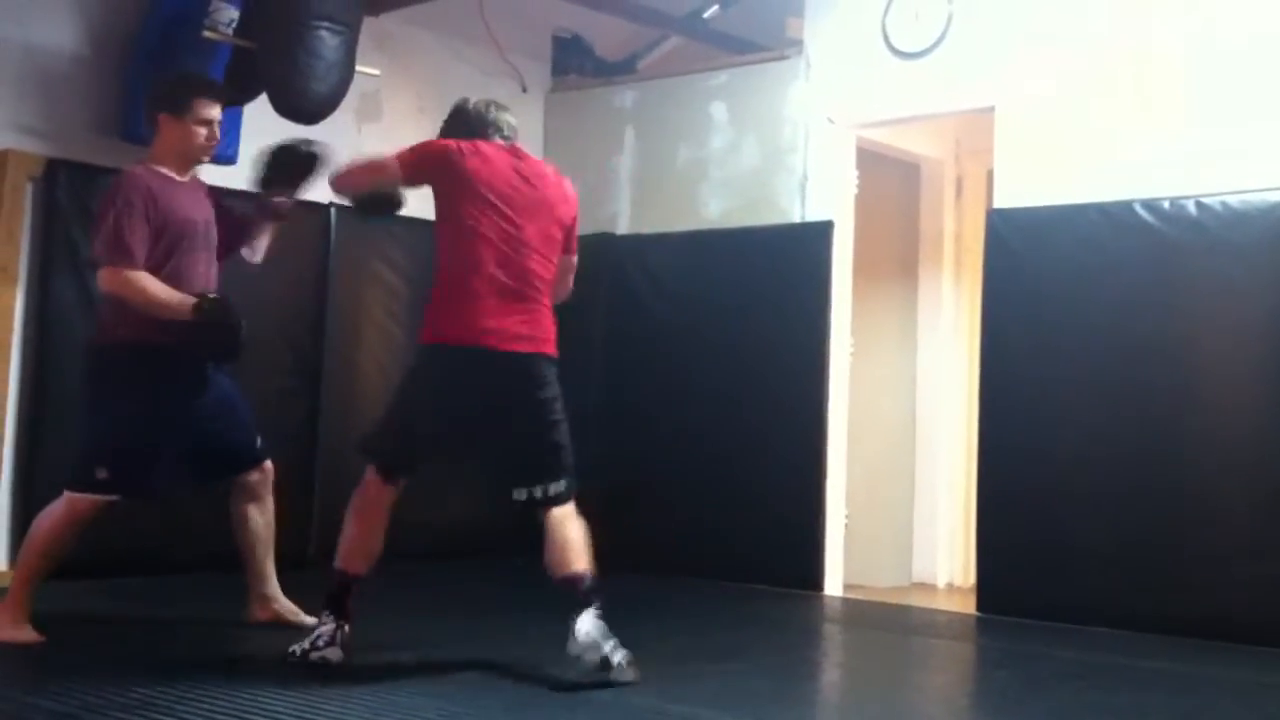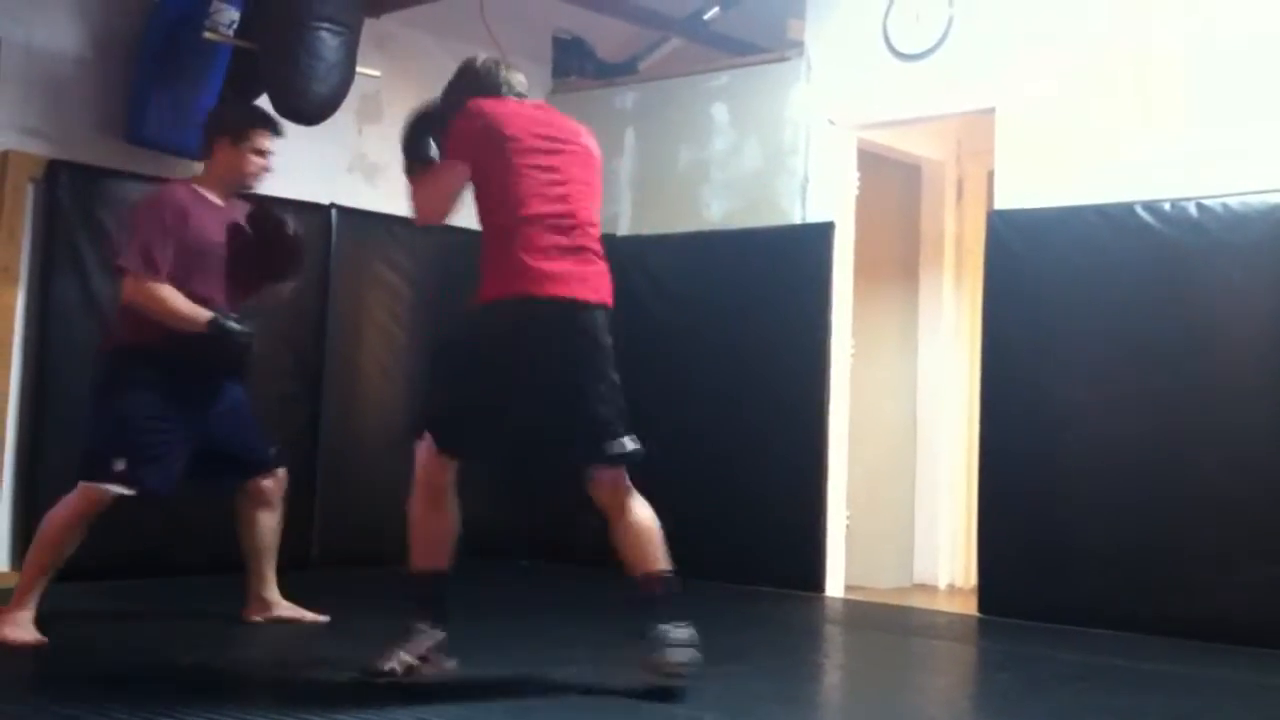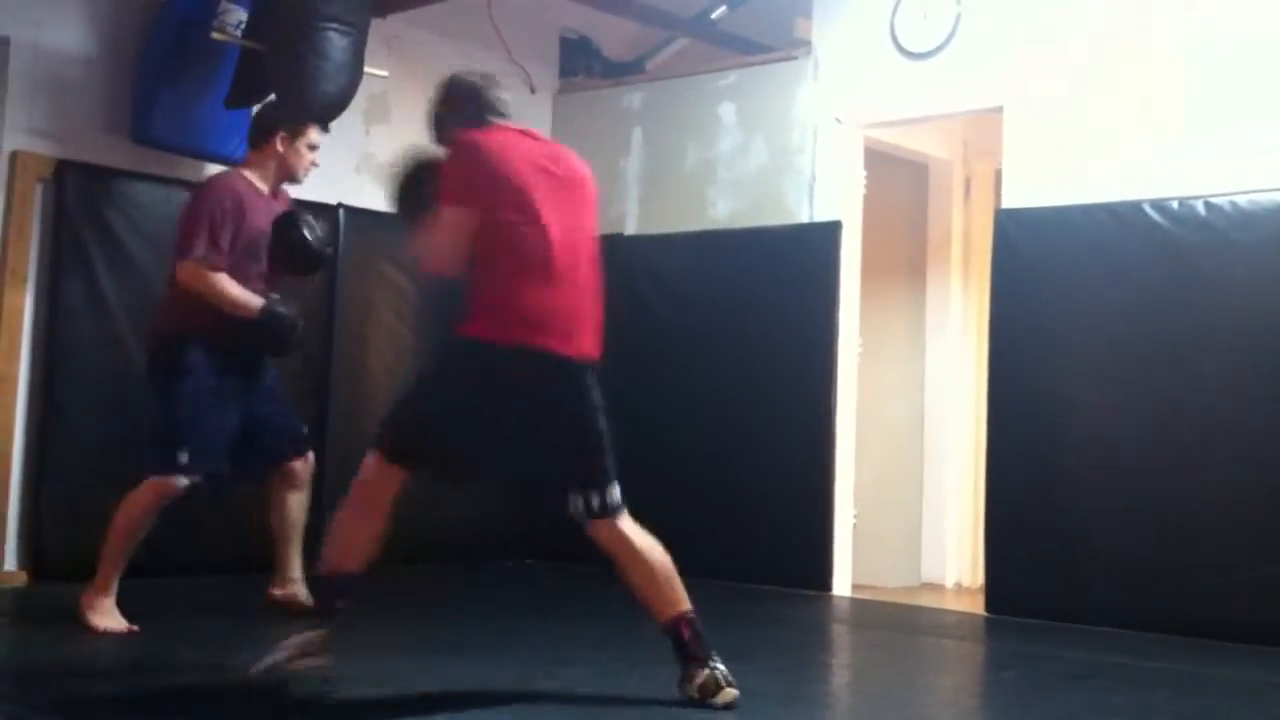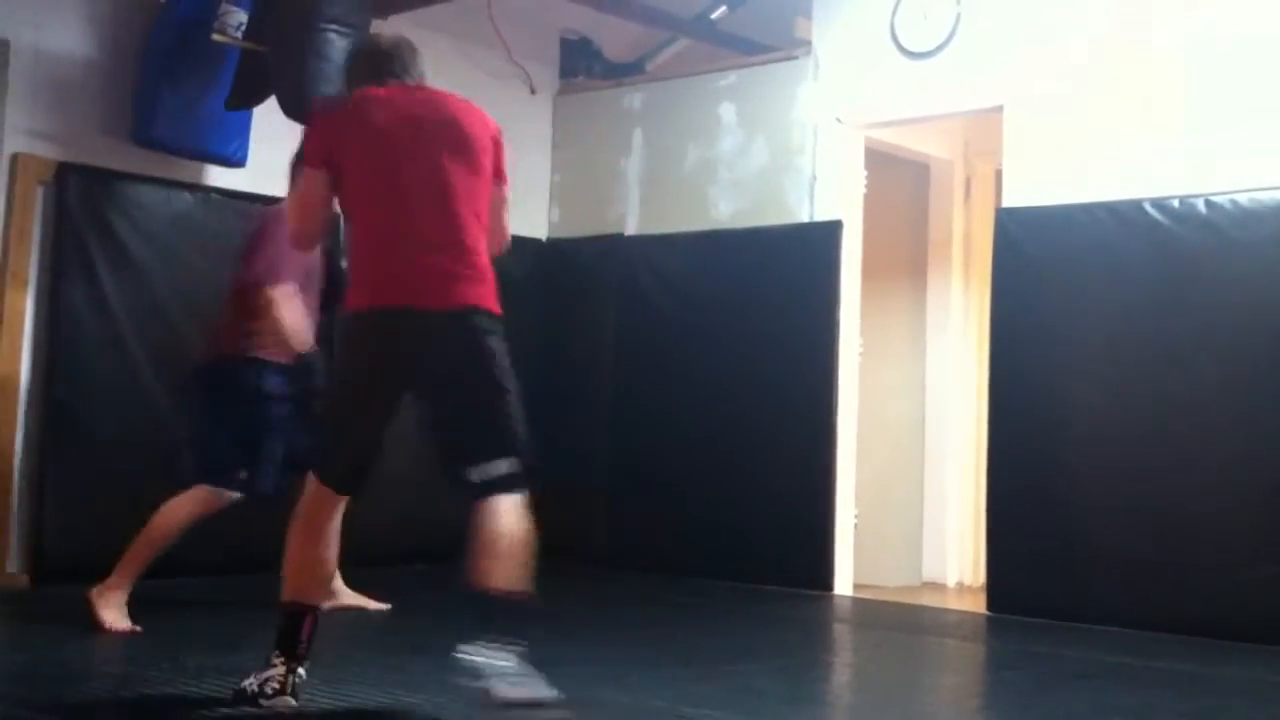
dt=0.3s
person 1, frame 1
left shoulder: (450, 155)
right shoulder: (560, 188)
left elbow: (349, 183)
left wrist: (368, 179)
left hip: (454, 351)
right hip: (530, 358)
left knee: (379, 484)
right knee: (558, 506)
left ankle: (332, 624)
right ankle: (587, 620)
person 1, frame 2
left shoulder: (476, 116)
right shoulder: (579, 134)
left elbow: (429, 210)
left wrist: (421, 166)
left hip: (515, 307)
right hip: (586, 309)
left knee: (434, 459)
right knee: (610, 482)
left ankle: (429, 630)
right ankle: (668, 627)
person 1, frame 3
left shoulder: (472, 152)
right shoulder: (574, 165)
left elbow: (438, 257)
left wrist: (425, 222)
left hip: (496, 345)
right hip: (571, 356)
left knee: (380, 471)
right knee: (610, 526)
left ankle: (320, 624)
right ankle: (701, 664)
person 1, frame 4
left shoulder: (337, 117)
right shoulder: (475, 117)
left elbow: (302, 229)
left hip: (376, 317)
right hip: (464, 315)
left knee: (326, 491)
right knee: (502, 490)
left ankle: (288, 663)
right ankle: (498, 641)
person 2, frame 1
left shoulder: (202, 196)
right shoulder: (134, 187)
left elbow: (251, 250)
right elbow: (115, 278)
left wrist: (274, 204)
right wrist: (195, 309)
left hip: (195, 365)
right hip: (136, 365)
left knee: (257, 472)
right knee: (90, 494)
left ankle: (267, 598)
person 2, frame 2
left shoulder: (241, 214)
right shoulder: (169, 205)
left elbow: (253, 288)
right elbow: (138, 288)
right wrist: (213, 325)
left hip: (210, 373)
right hip: (148, 370)
left knee: (268, 478)
right knee: (101, 489)
left ankle: (265, 599)
person 2, frame 3
left shoulder: (279, 203)
right shoulder: (222, 192)
right elbow: (192, 273)
right wrist: (262, 309)
left hip: (245, 356)
right hip: (194, 354)
left knee: (296, 462)
right knee: (172, 478)
left ankle: (288, 582)
right ankle: (100, 593)
person 2, frame 4
right shoulder: (285, 223)
right elbow: (275, 298)
right wrist: (307, 363)
left hip: (280, 375)
right hip: (252, 372)
right knee: (219, 489)
left ankle: (333, 588)
right ankle: (114, 589)
